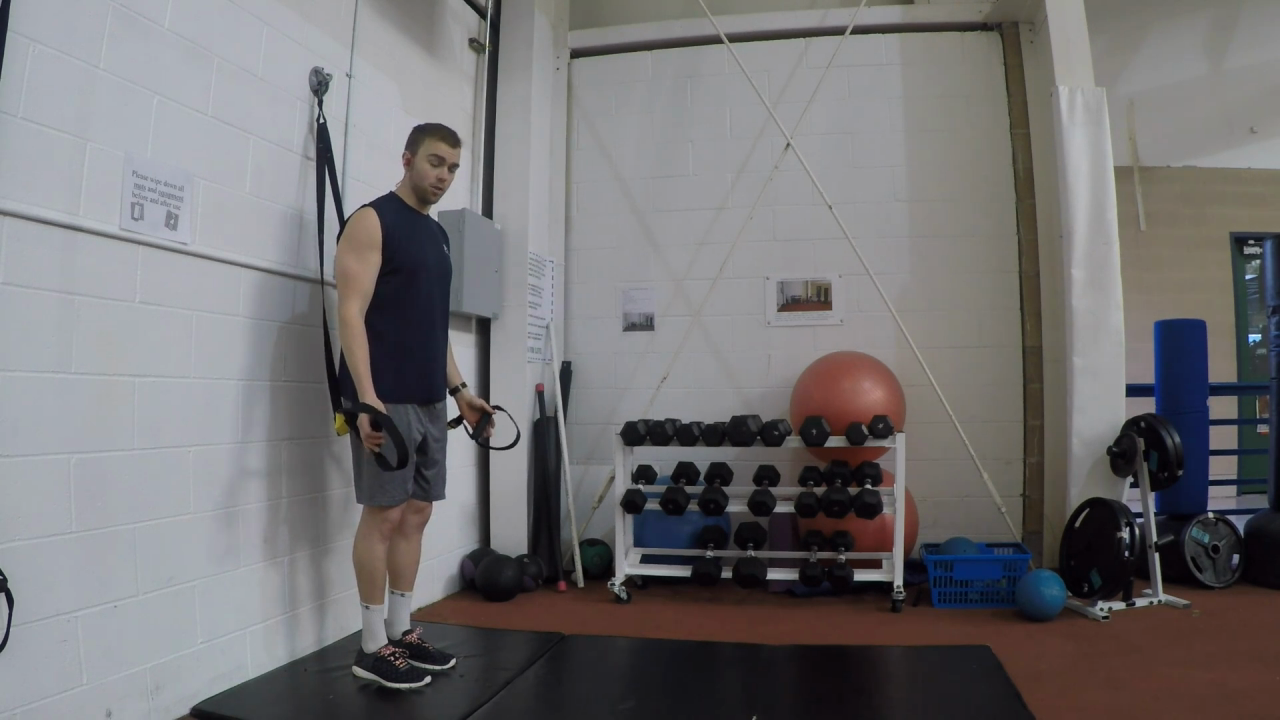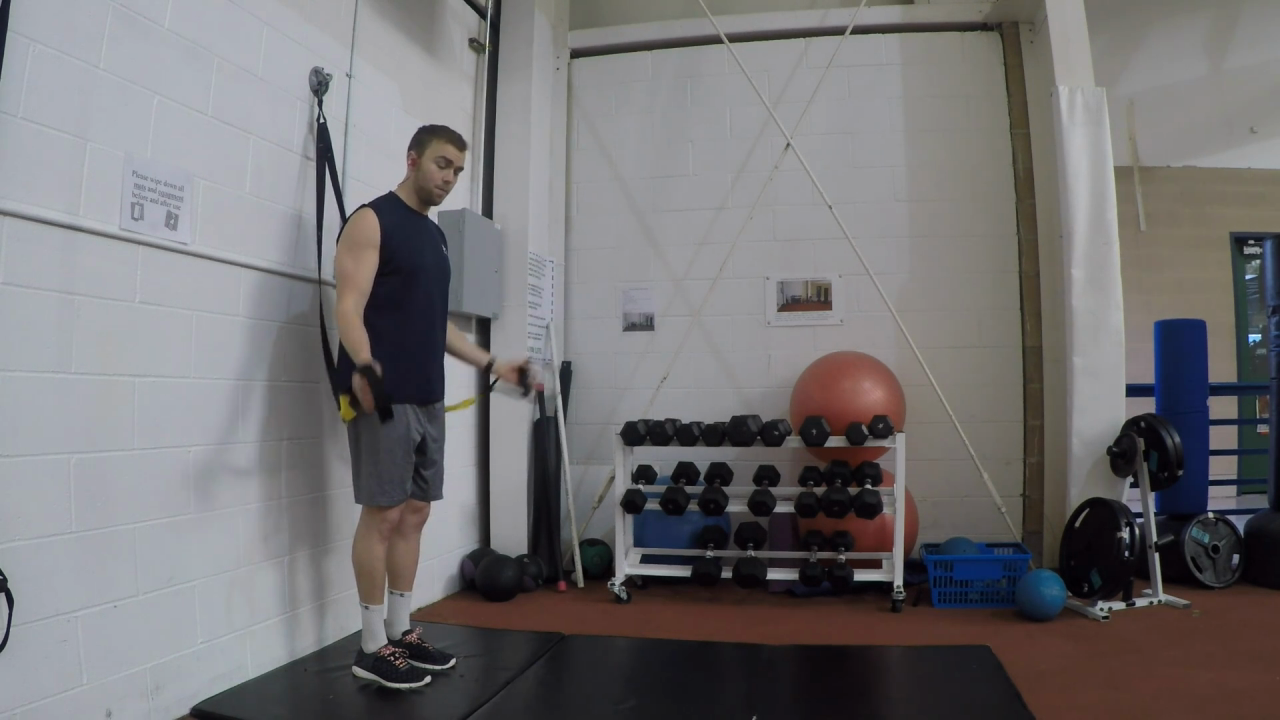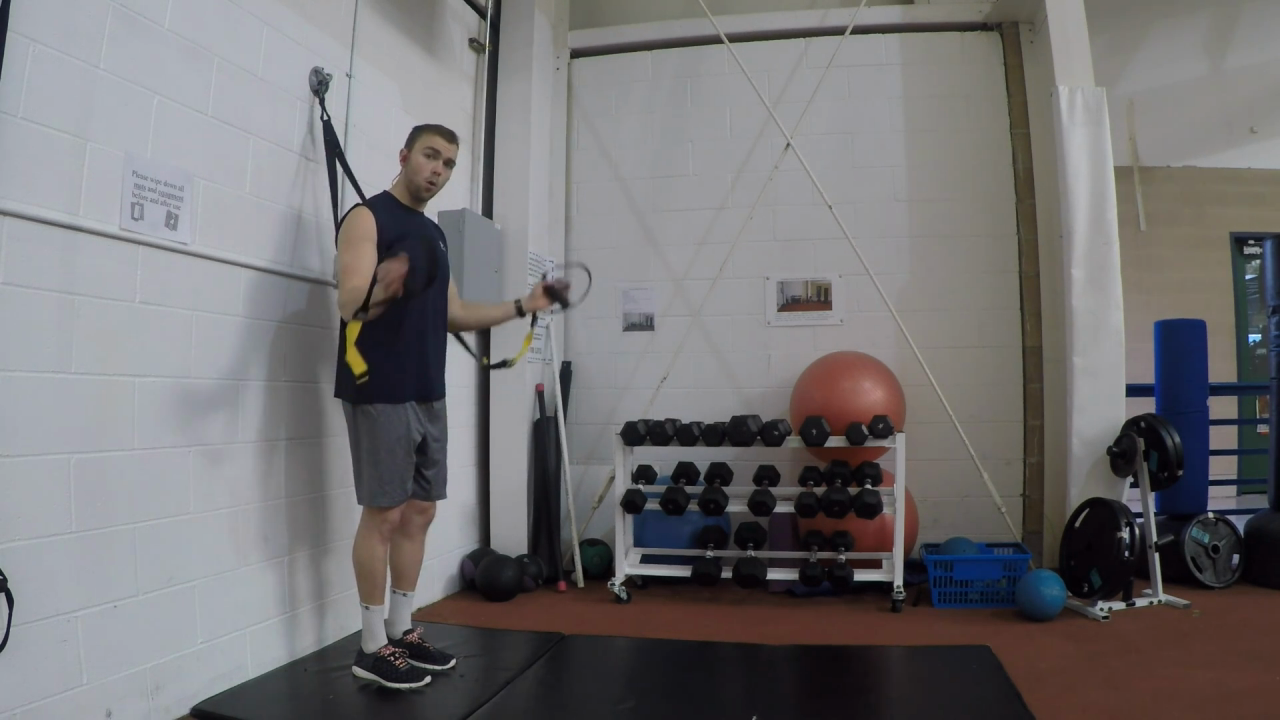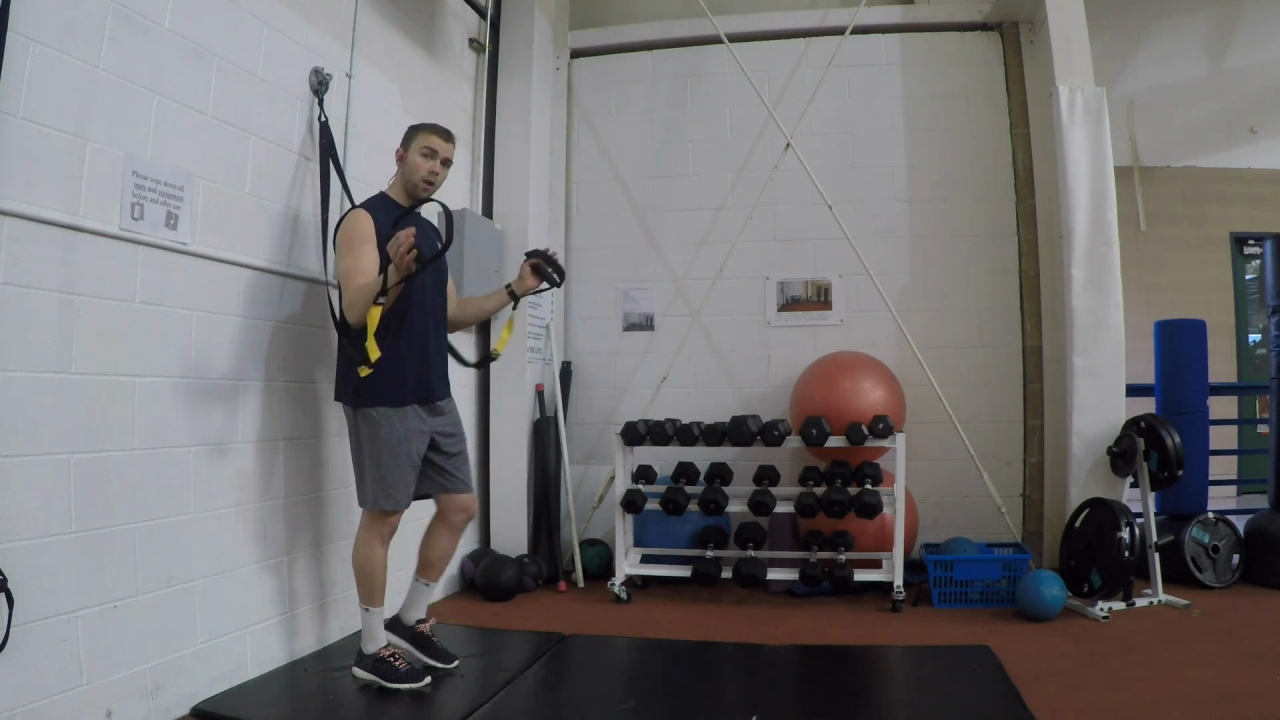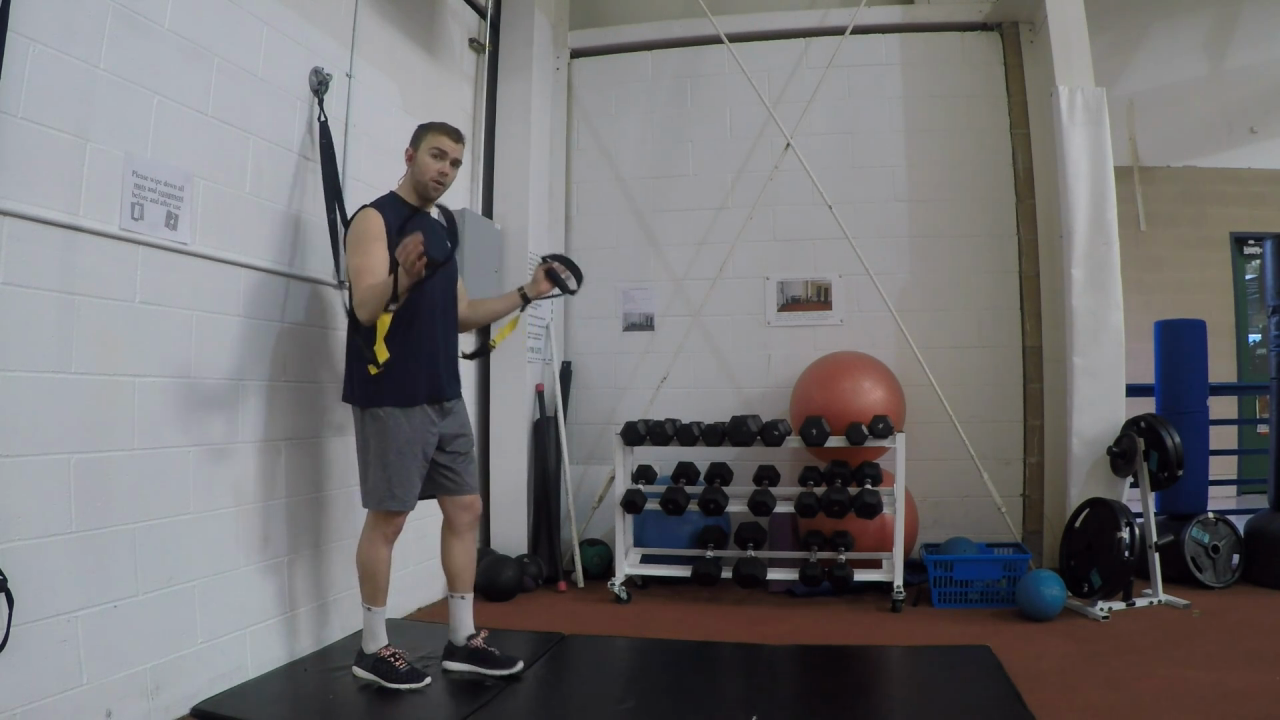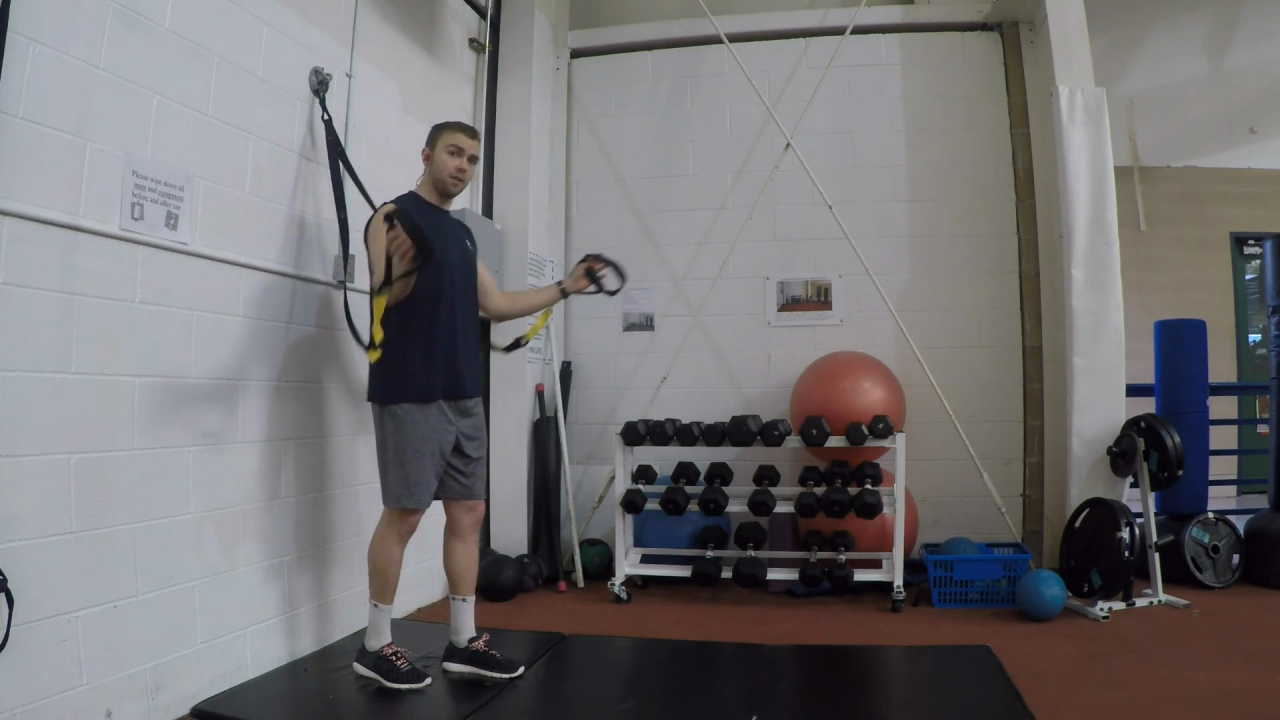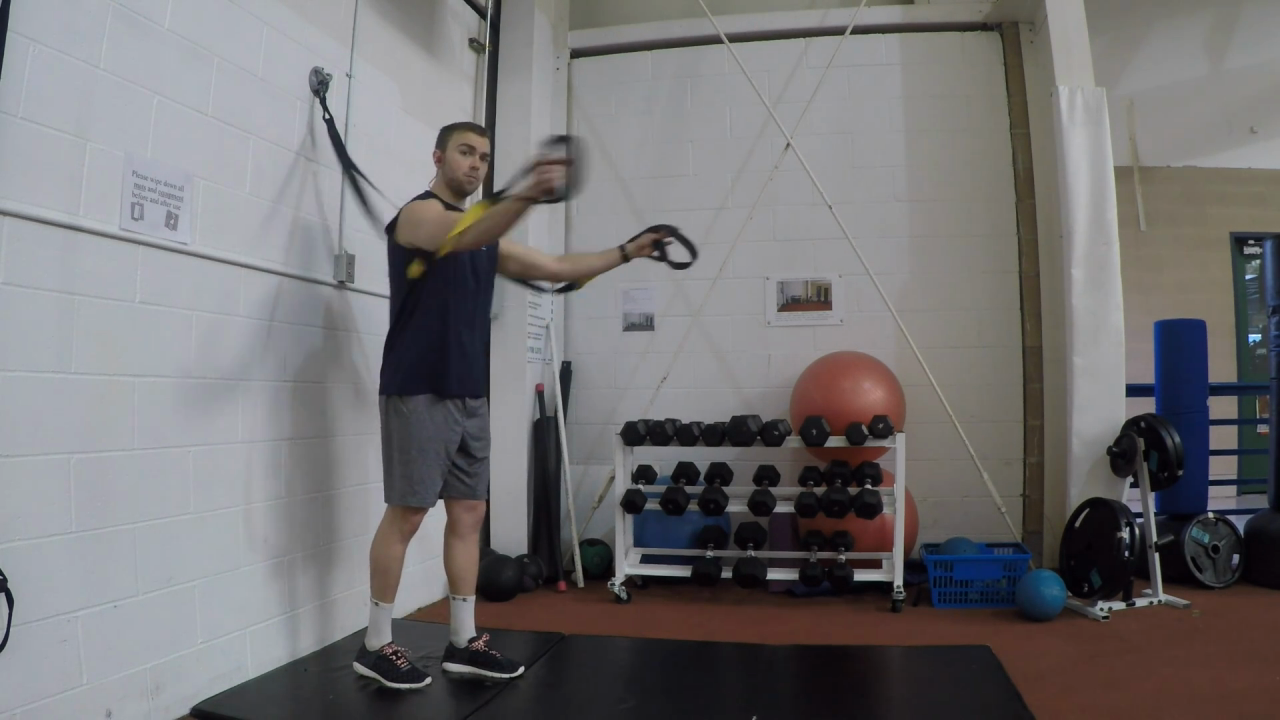
dt=0.3s
person 1, frame 1
left shoulder: (437, 234)
right shoulder: (373, 221)
right elbow: (351, 313)
left wrist: (459, 388)
right wrist: (367, 396)
left hip: (428, 400)
right hip: (386, 399)
left knee: (416, 514)
right knee: (383, 515)
left ankle: (401, 631)
right ankle: (373, 646)
person 1, frame 2
left shoulder: (435, 235)
right shoulder: (372, 221)
right elbow: (348, 308)
left wrist: (489, 361)
right wrist: (363, 367)
left hip: (426, 397)
right hip: (384, 396)
left knee: (414, 513)
right knee: (382, 514)
left ankle: (400, 630)
right ankle: (372, 646)
person 1, frame 3
left shoulder: (433, 233)
right shoulder: (367, 218)
left elbow: (449, 313)
right elbow: (348, 303)
left wrist: (520, 307)
right wrist: (380, 290)
left hip: (428, 394)
right hip: (380, 394)
left knee: (418, 513)
right knee: (384, 514)
left ankle: (401, 630)
right ankle: (373, 645)
person 1, frame 4
left shoulder: (431, 233)
right shoulder: (366, 220)
right elbow: (355, 312)
left wrist: (514, 290)
right wrist: (395, 275)
left hip: (434, 396)
right hip: (382, 397)
left knee: (461, 505)
right knee: (382, 516)
left ankle: (410, 621)
right ankle: (373, 647)
person 1, frame 5
left shoulder: (441, 232)
right shoulder: (375, 220)
right elbow: (367, 308)
left wrist: (525, 294)
right wrist: (402, 279)
left hip: (444, 397)
right hip: (391, 397)
left knee: (465, 511)
right knee: (387, 518)
left ankle: (463, 638)
right ankle: (373, 647)
person 1, frame 6
left shoulder: (461, 233)
right shoulder: (395, 217)
left elbow: (496, 305)
right elbow: (389, 289)
left wrist: (565, 286)
right wrist: (404, 262)
left hip: (463, 396)
right hip: (410, 396)
left knee: (468, 514)
right knee: (403, 515)
left ankle: (464, 640)
right ankle: (376, 645)
person 1, frame 7
left shoulder: (484, 235)
right shoulder: (420, 213)
left elbow: (553, 268)
right elbow: (462, 237)
left wrist: (625, 252)
right wrist: (525, 196)
left hip: (468, 394)
right hip: (418, 392)
left knee: (468, 515)
right knee: (406, 513)
left ankle: (463, 641)
right ankle: (376, 644)
